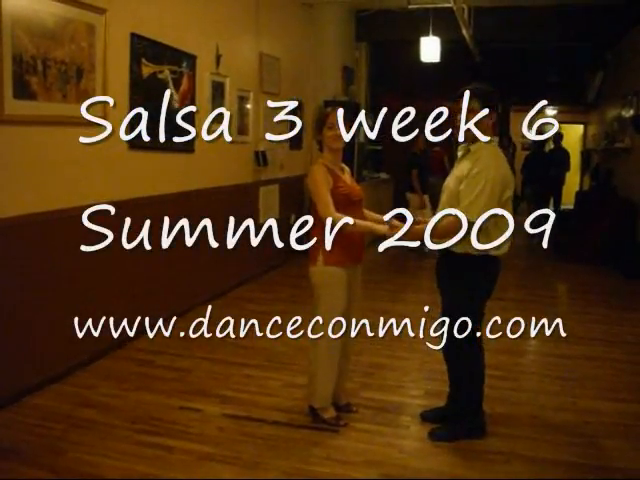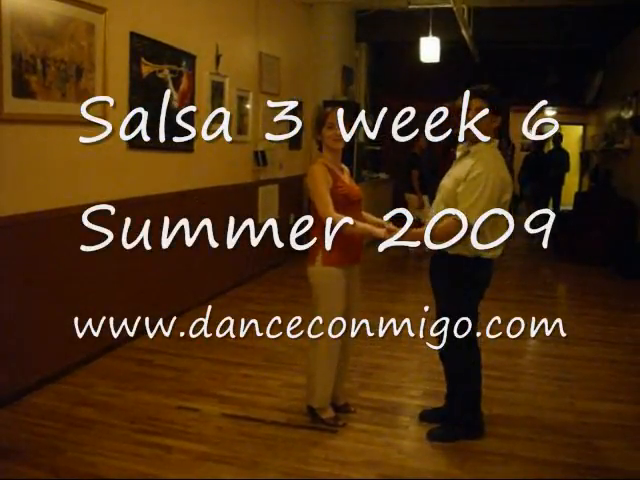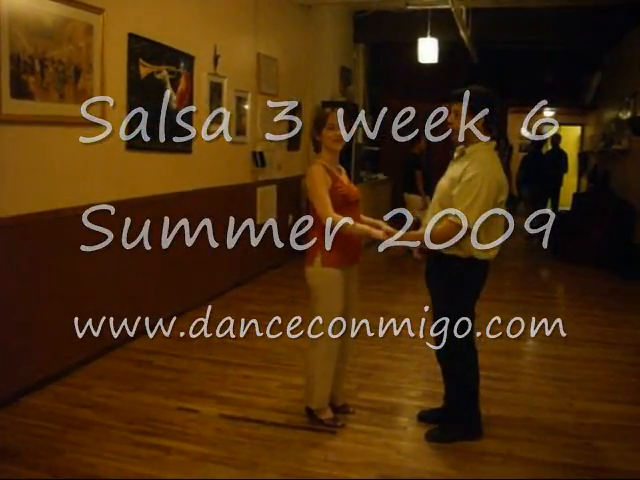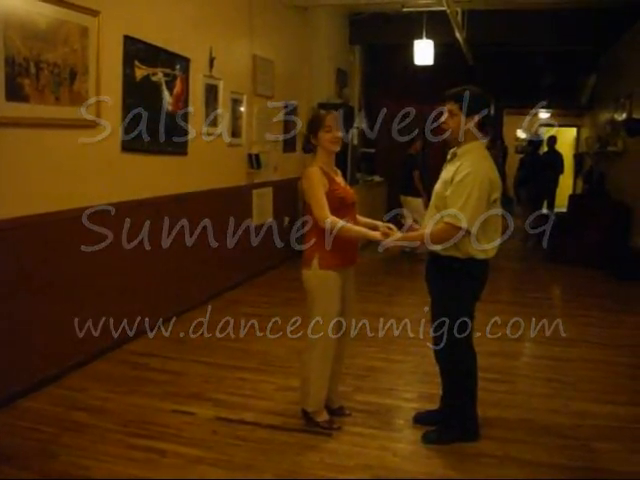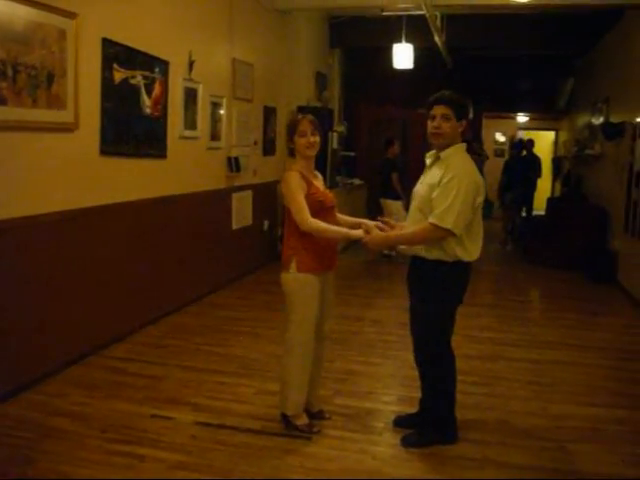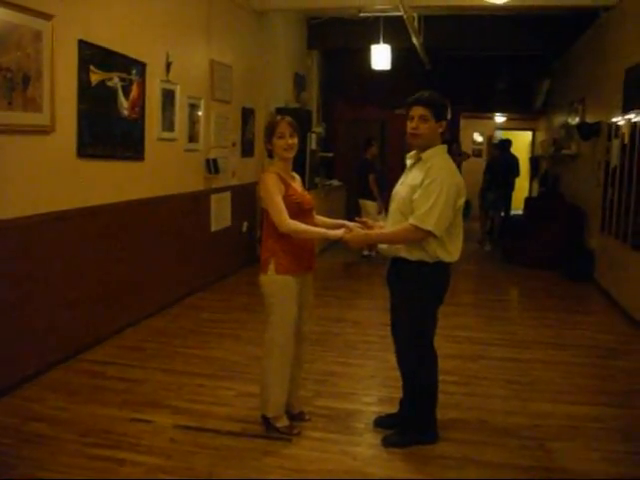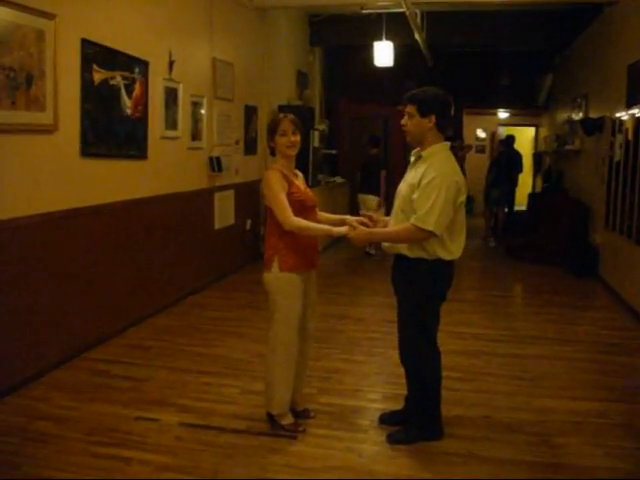
dt=0.4s
person 1, frame 1
left shoulder: (488, 164)
right shoulder: (469, 154)
left elbow: (463, 223)
left wrist: (417, 232)
right wrist: (425, 230)
left hip: (472, 263)
right hip: (458, 259)
left knee: (463, 341)
right knee: (454, 339)
left ankle: (470, 419)
right ankle: (457, 406)
person 1, frame 2
left shoulder: (488, 167)
right shoulder: (466, 153)
left elbow: (460, 225)
left wrist: (411, 236)
right wrist: (422, 236)
left hip: (465, 265)
right hip: (450, 260)
left knee: (459, 342)
right knee: (449, 340)
left ankle: (468, 420)
right ankle: (455, 407)
person 1, frame 3
left shoulder: (483, 169)
right shoulder: (465, 156)
left elbow: (457, 227)
left wrist: (408, 238)
right wrist: (423, 240)
left hip: (460, 266)
right hip: (447, 261)
left knee: (456, 344)
right knee: (446, 341)
left ankle: (467, 421)
right ankle: (454, 407)
person 1, frame 4
left shoulder: (474, 167)
right shoulder: (460, 158)
left elbow: (455, 228)
left wrist: (405, 240)
right wrist: (421, 229)
left hip: (461, 267)
right hip: (449, 263)
left knee: (454, 344)
right knee: (445, 342)
left ankle: (463, 423)
right ankle: (450, 409)
person 1, frame 5
left shoulder: (461, 171)
right shoulder: (436, 162)
left elbow: (439, 229)
left wrist: (387, 240)
right wrist: (399, 228)
left hip: (443, 270)
right hip: (426, 265)
left knee: (435, 347)
right knee: (424, 345)
left ankle: (442, 425)
right ankle: (428, 412)
person 1, frame 6
left shoulder: (441, 173)
right shoulder: (416, 163)
left elbow: (420, 230)
left wrist: (368, 238)
right wrist: (379, 227)
left hip: (424, 272)
right hip: (405, 266)
left knee: (417, 348)
right knee: (405, 345)
left ankle: (422, 426)
right ankle: (409, 412)
person 1, frame 7
left shoulder: (440, 170)
right shoulder: (422, 160)
left elbow: (423, 230)
left wrist: (371, 236)
right wrist: (385, 222)
left hip: (426, 269)
right hip: (412, 265)
left knee: (420, 345)
right knee: (411, 343)
left ankle: (427, 423)
right ankle: (415, 409)
person 2, frame 1
left shoulder: (345, 169)
right shoulder: (319, 171)
right elbow: (330, 216)
left wrist: (386, 220)
right wrist: (375, 228)
left hip: (350, 259)
right hip: (329, 260)
left knee: (343, 329)
right knee: (328, 331)
left ankle: (337, 394)
right ankle: (320, 402)
person 2, frame 2
left shoulder: (344, 169)
right shoulder: (318, 171)
right elbow: (330, 217)
left wrist: (383, 223)
right wrist: (372, 231)
left hip: (348, 260)
right hip: (327, 260)
left knee: (344, 330)
right knee: (327, 331)
left ankle: (336, 394)
right ankle: (318, 402)
person 2, frame 3
left shoulder: (340, 170)
right shoulder: (317, 171)
right elbow: (329, 217)
left wrist: (378, 223)
right wrist: (370, 232)
left hip: (346, 260)
right hip: (326, 261)
left knee: (342, 331)
right knee: (325, 332)
left ankle: (334, 395)
right ankle: (317, 404)
person 2, frame 4
left shoulder: (337, 172)
right shoulder: (313, 174)
right elbow: (325, 220)
left wrist: (376, 223)
right wrist: (369, 235)
left hip: (343, 262)
right hip: (323, 263)
left knee: (338, 333)
right knee: (321, 334)
left ankle: (329, 398)
right ankle: (313, 406)
person 2, frame 5
left shoulder: (318, 176)
right shoulder: (292, 177)
left elbow: (330, 216)
right elbow: (306, 222)
left wrist: (361, 222)
right wrist: (351, 234)
left hip: (322, 265)
right hip: (301, 266)
left knee: (317, 335)
right knee: (300, 337)
left ankle: (309, 401)
right ankle: (292, 410)
person 2, frame 6
left shoulder: (296, 178)
right shoulder: (270, 179)
left elbow: (308, 218)
right elbow: (284, 224)
left wrist: (341, 223)
right wrist: (331, 234)
left hip: (301, 266)
right hip: (280, 268)
left knee: (297, 337)
right knee: (280, 339)
left ankle: (289, 403)
right ankle: (272, 412)
person 2, frame 7
left shoulder: (298, 175)
right shoulder: (273, 176)
left elbow: (311, 215)
right elbow: (288, 221)
left wrist: (344, 218)
right wrist: (335, 232)
left hip: (305, 264)
right hip: (283, 265)
left knee: (302, 334)
right knee: (284, 336)
left ankle: (294, 400)
right ankle: (277, 409)
